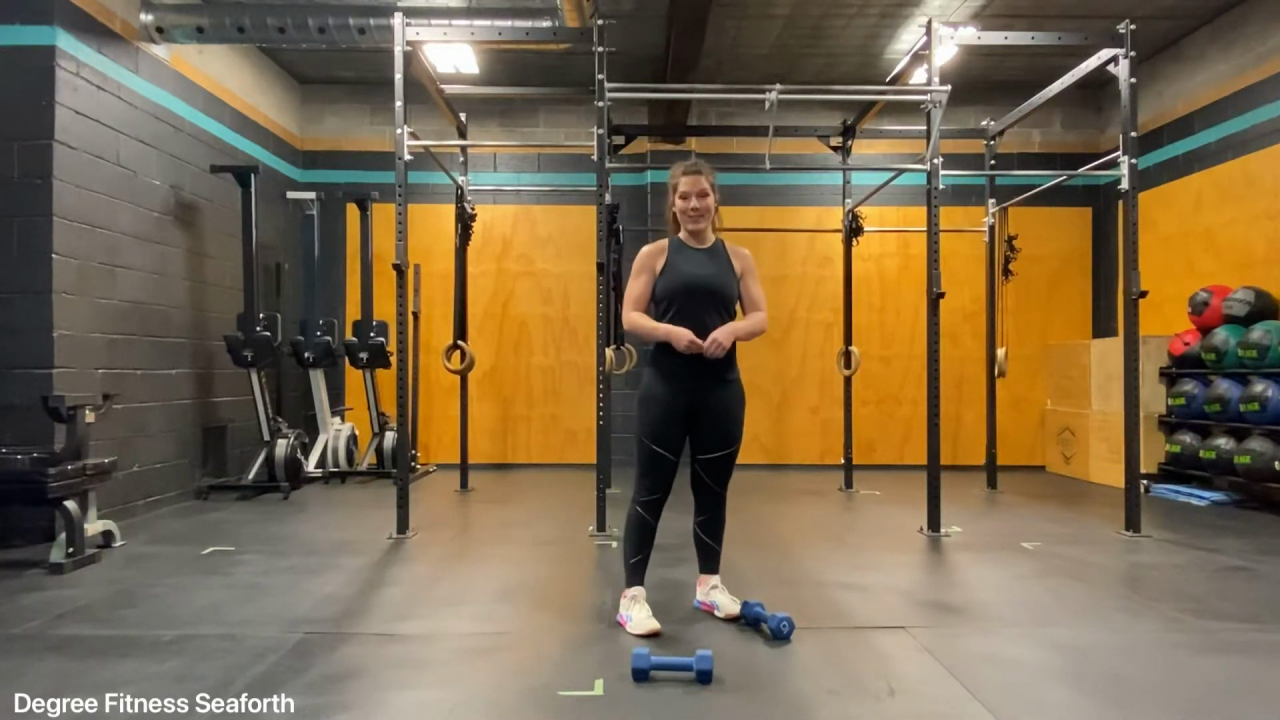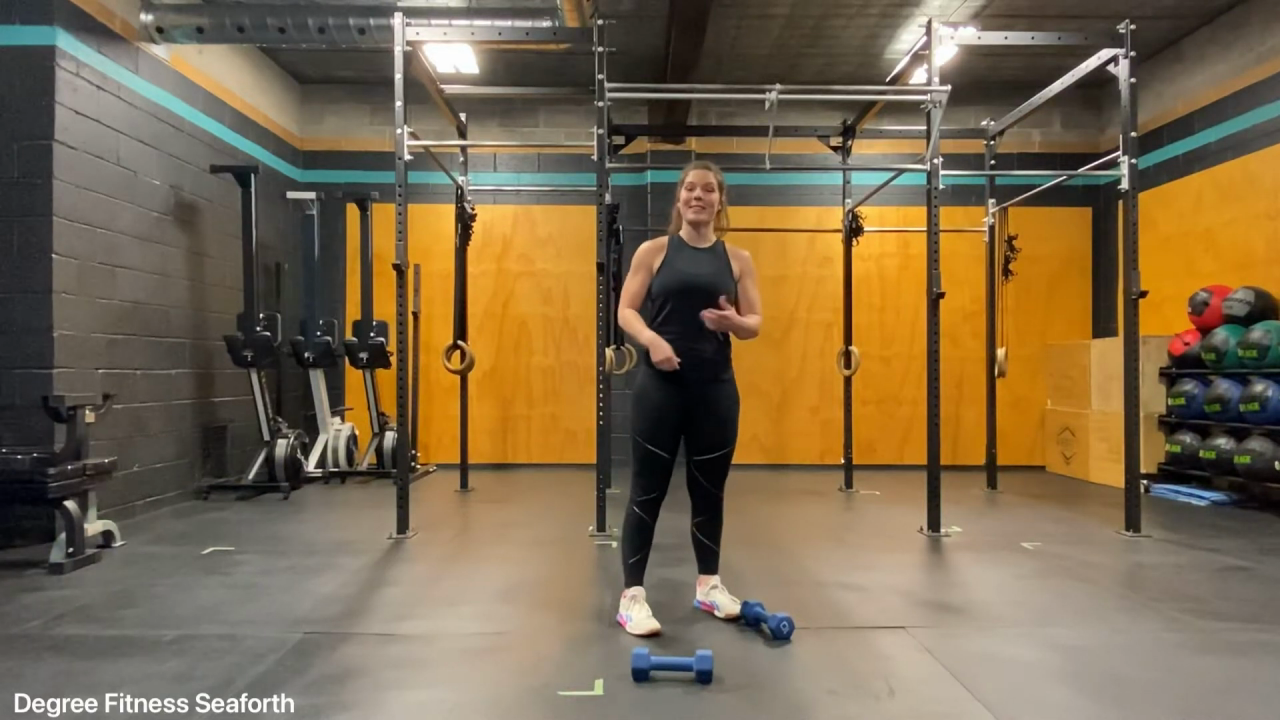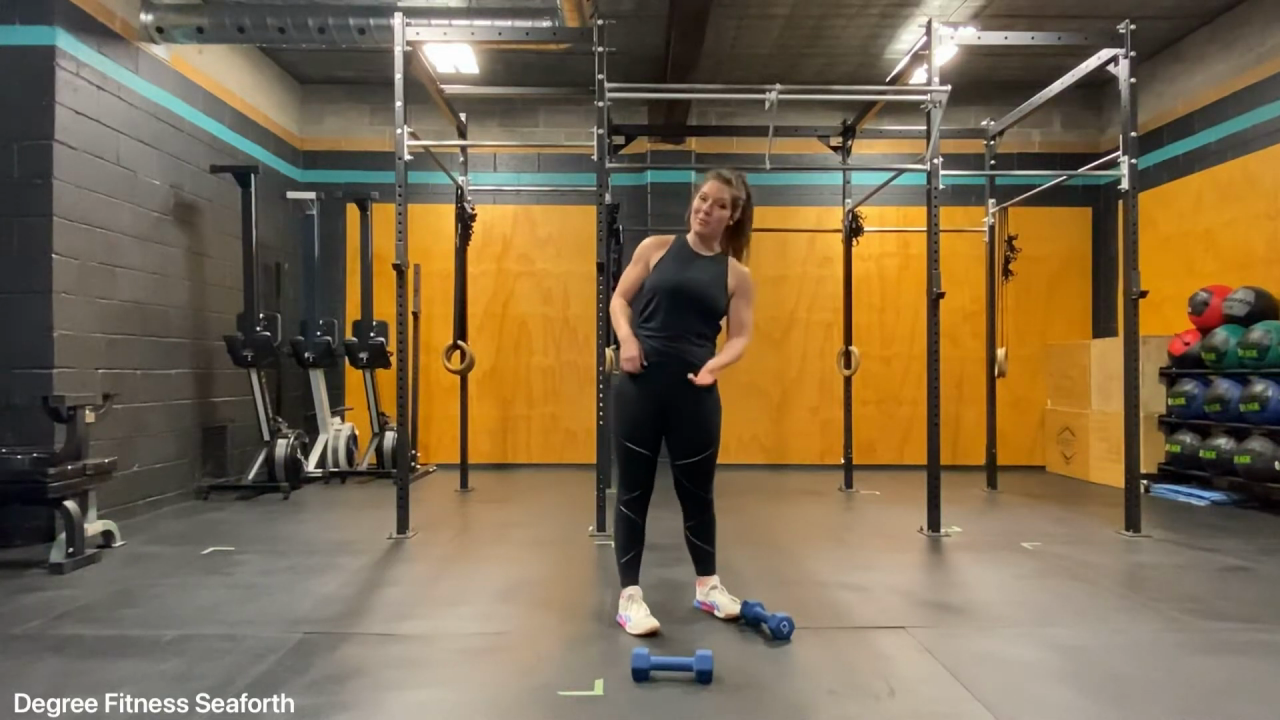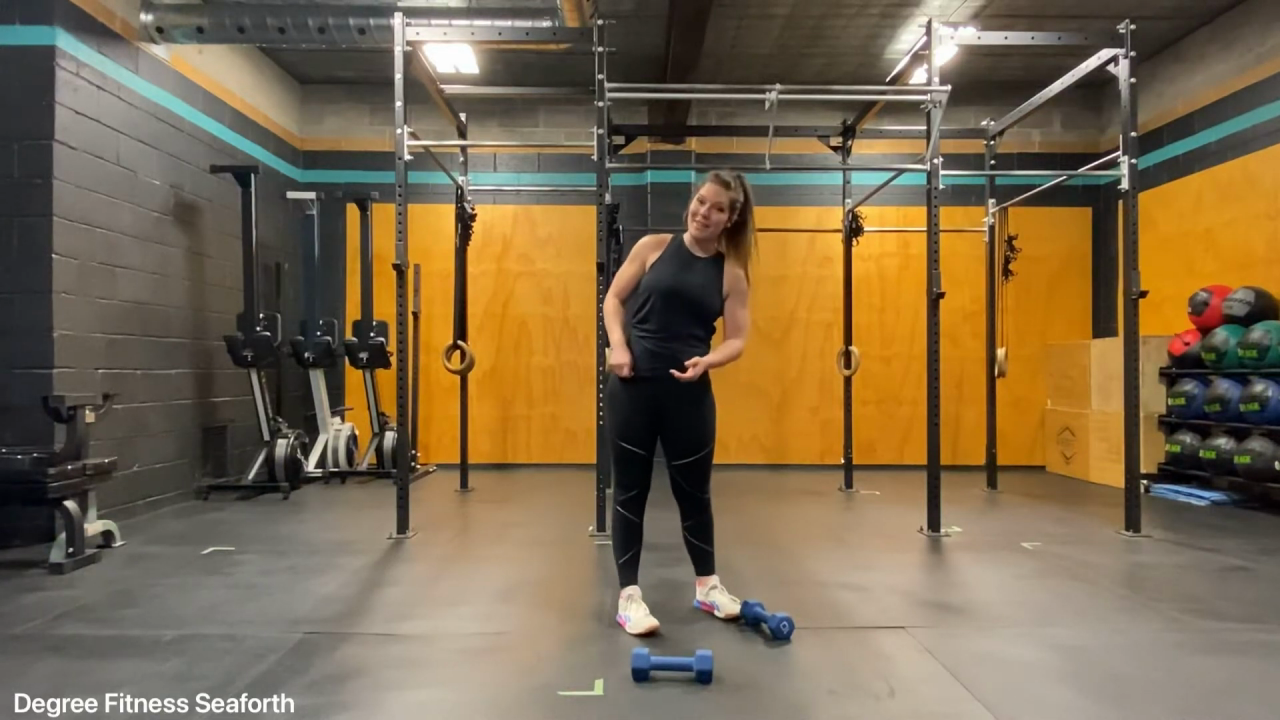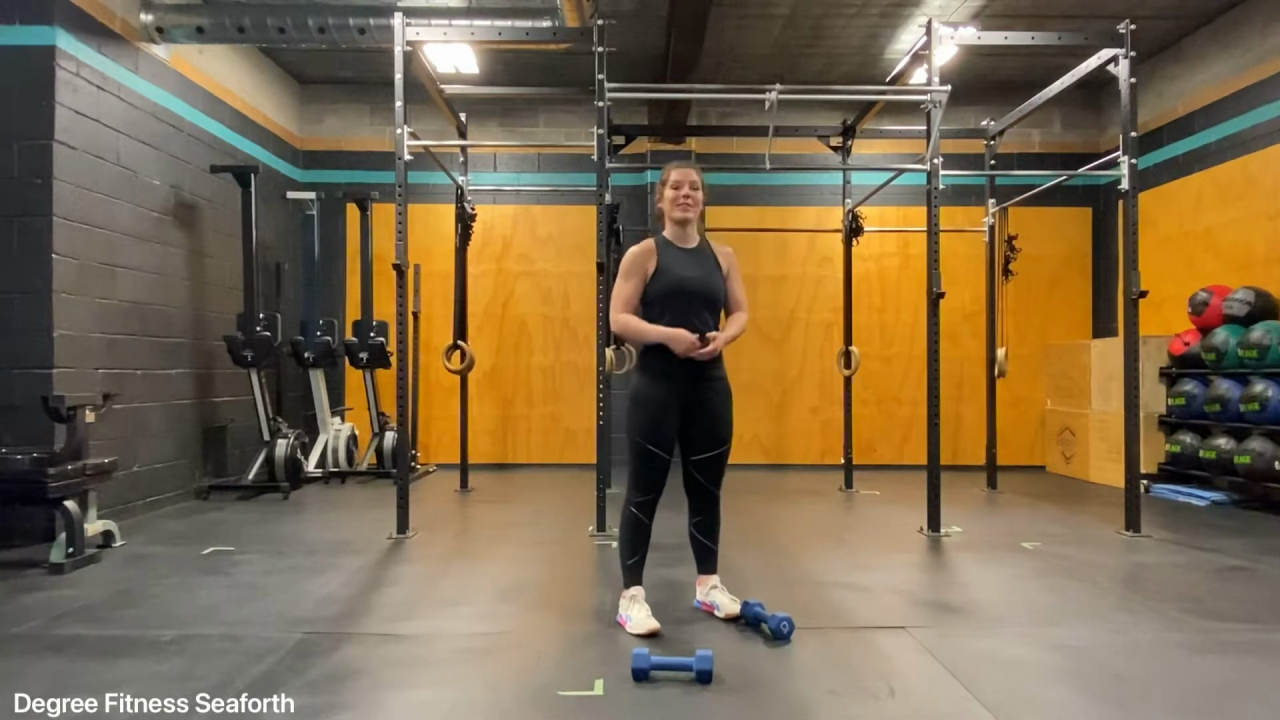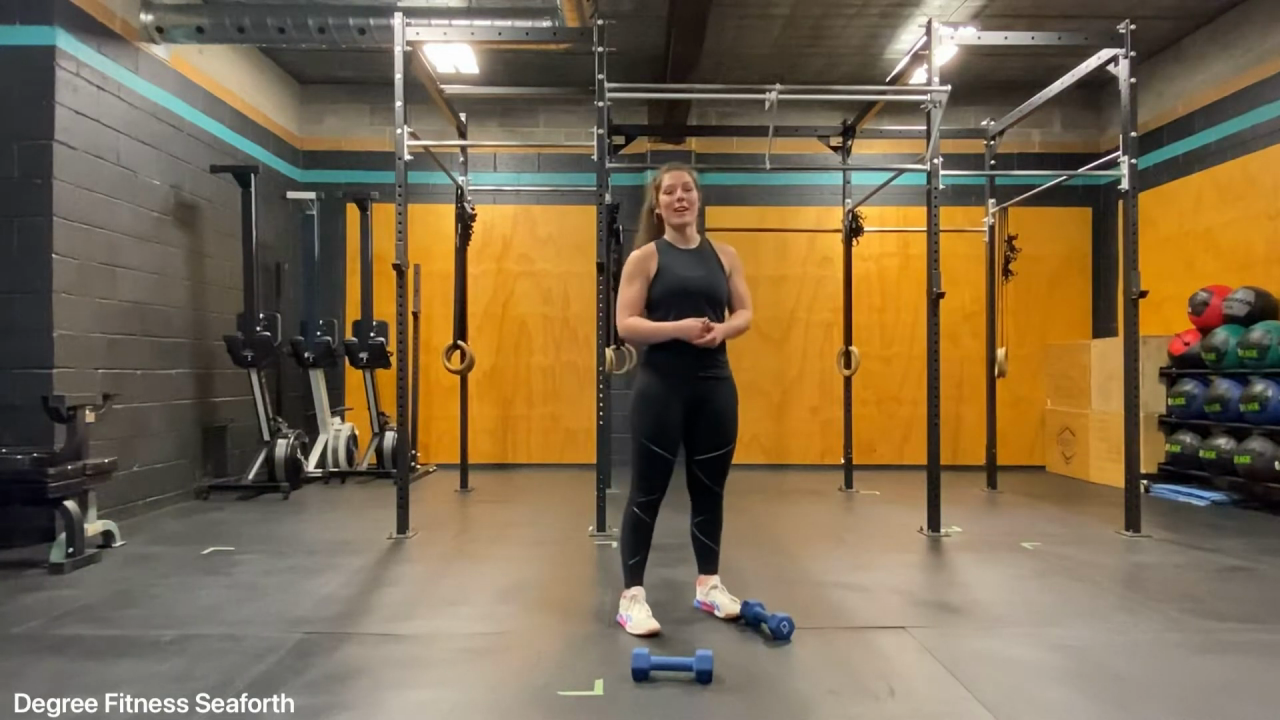
dt=0.5s
person 1, frame 1
left shoulder: (738, 257)
right shoulder: (653, 254)
left elbow: (760, 317)
right elbow: (631, 316)
left wrist: (731, 329)
right wrist: (670, 331)
left hip: (721, 387)
right hip: (665, 385)
left knee: (712, 489)
right knee: (651, 490)
left ankle: (708, 584)
right ankle: (632, 595)
person 1, frame 2
left shoulder: (737, 259)
right shoulder: (653, 251)
left elbow: (755, 322)
right elbow: (626, 309)
left wrist: (732, 321)
right wrist: (651, 339)
left hip: (715, 387)
right hip: (659, 385)
left knee: (709, 489)
right knee: (648, 489)
left ankle: (708, 584)
right ankle: (632, 595)
person 1, frame 3
left shoulder: (736, 274)
right shoulder: (656, 247)
left elbow: (740, 336)
right elbow: (620, 298)
left wrist: (716, 364)
right wrist: (627, 338)
left hip: (694, 390)
right hip: (640, 383)
left knee: (697, 490)
right knee: (634, 489)
left ankle: (708, 584)
right ankle: (630, 595)
person 1, frame 4
left shoulder: (732, 274)
right shoulder: (652, 247)
left elbow: (737, 339)
right elbow: (614, 298)
left wrist: (706, 362)
right wrist: (618, 344)
left hip: (689, 390)
right hip: (633, 383)
left knee: (694, 491)
right knee: (631, 490)
left ankle: (707, 584)
right ankle: (629, 594)
person 1, frame 5
left shoulder: (722, 256)
right shoulder: (643, 254)
left elbow: (739, 313)
right elbow: (619, 319)
left wrist: (722, 338)
right wrist: (668, 335)
left hip: (710, 385)
right hip: (657, 385)
left knee: (706, 488)
right knee: (645, 490)
left ankle: (708, 583)
right ankle: (631, 595)
person 1, frame 6
left shoulder: (724, 255)
right shoulder: (645, 257)
left elbow: (744, 312)
right elbow: (626, 323)
left wrist: (722, 329)
right wrist: (677, 328)
left hip: (715, 385)
right hip: (660, 385)
left knee: (709, 488)
right knee: (647, 490)
left ankle: (708, 583)
right ankle: (632, 596)
